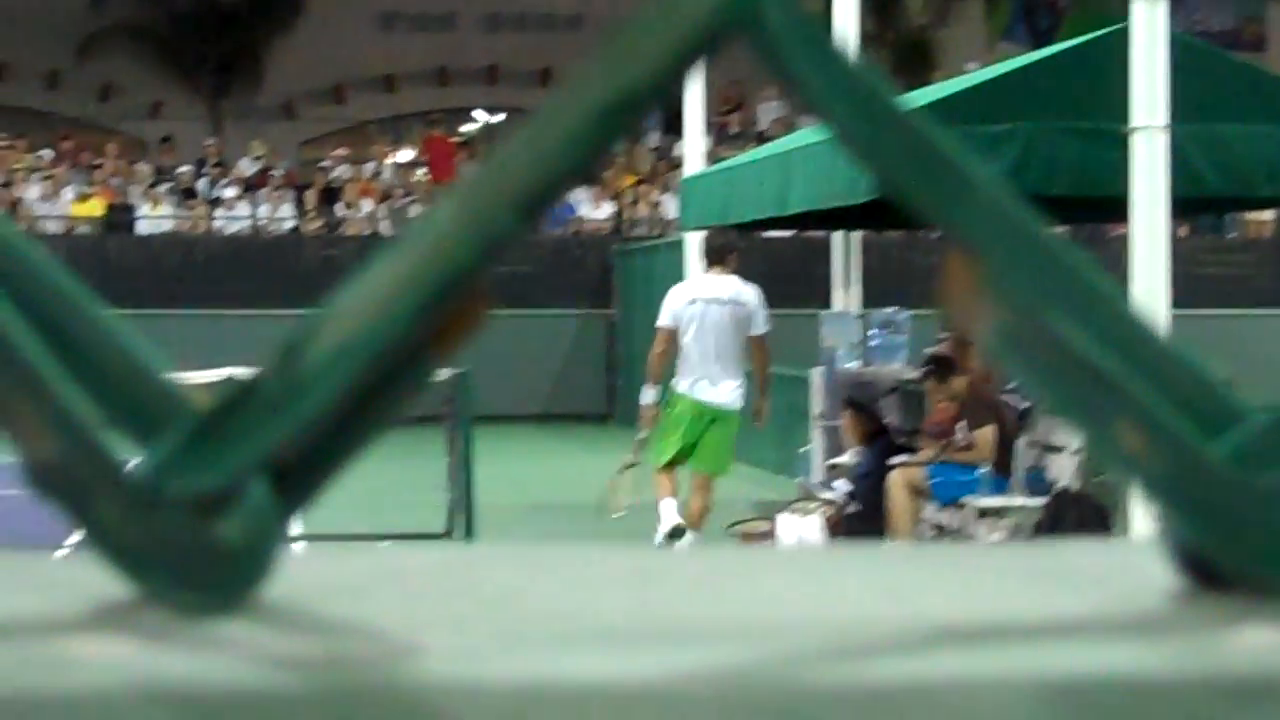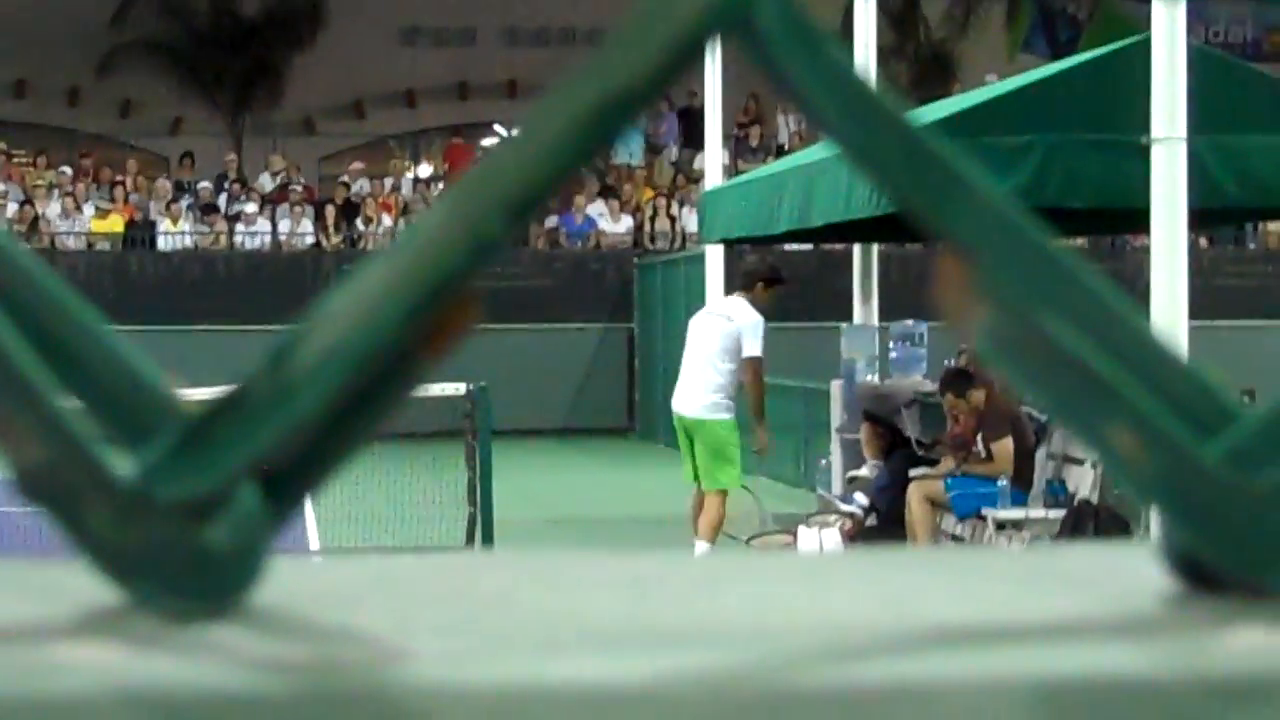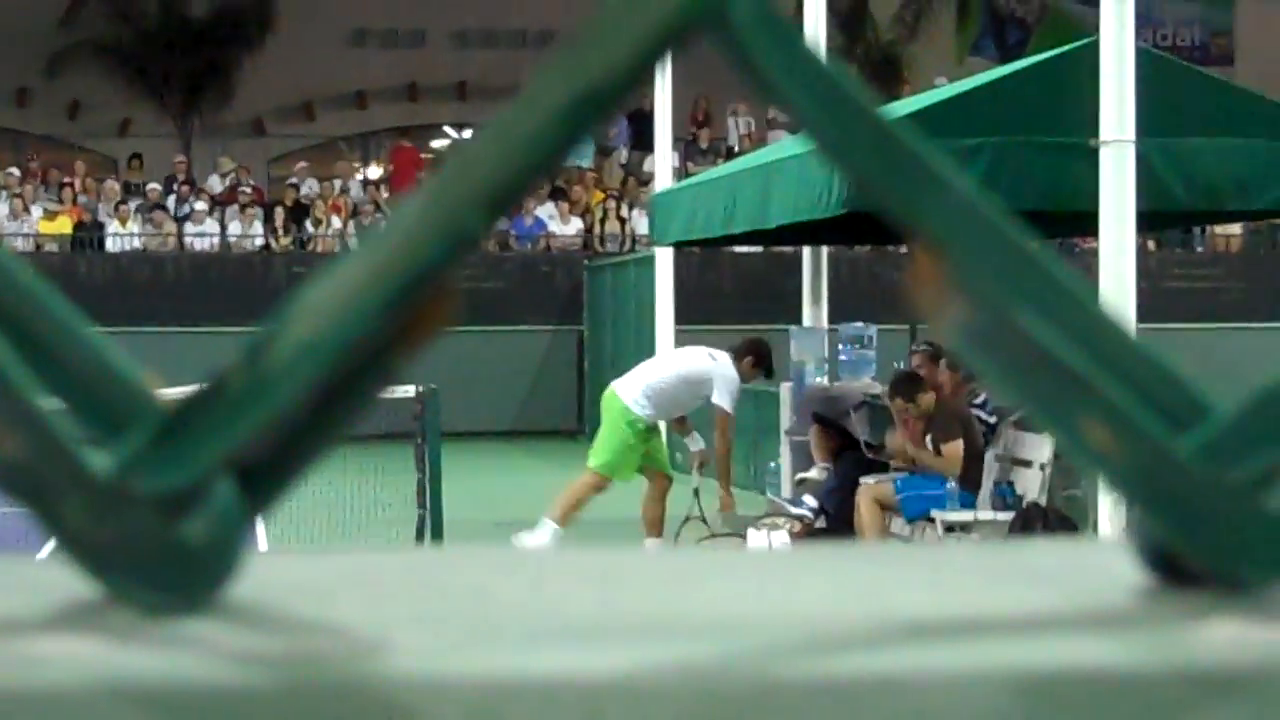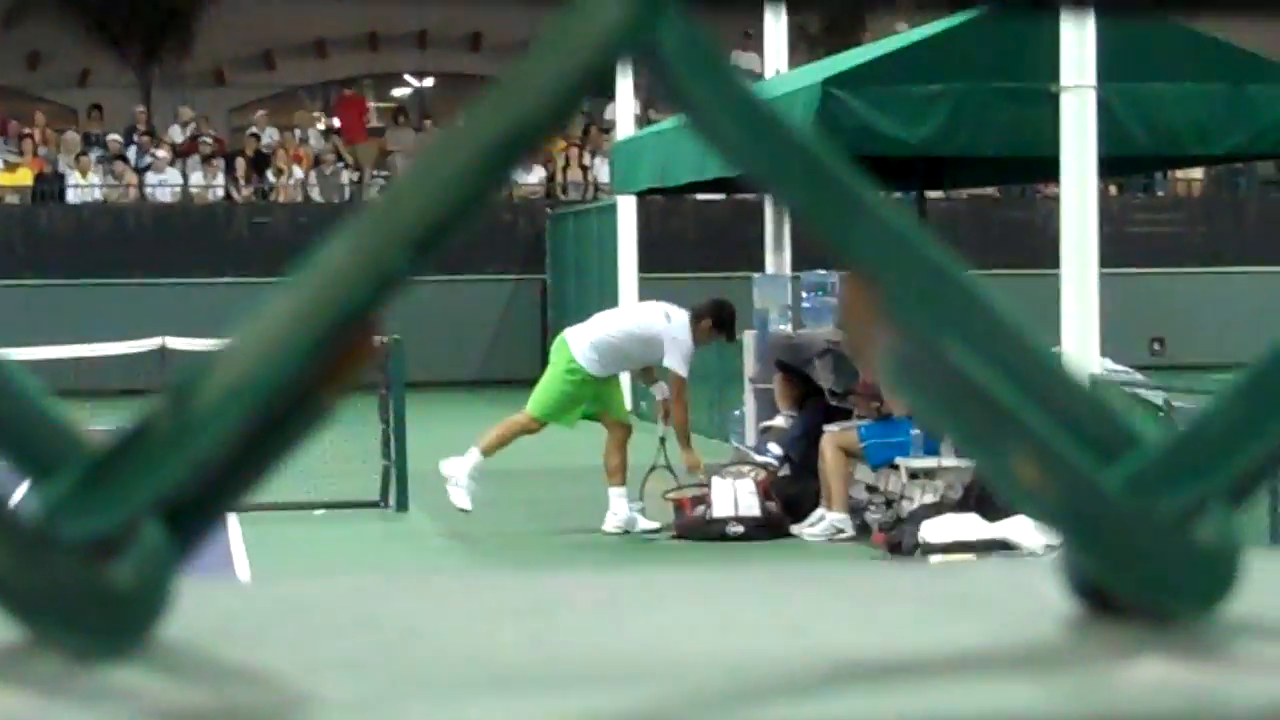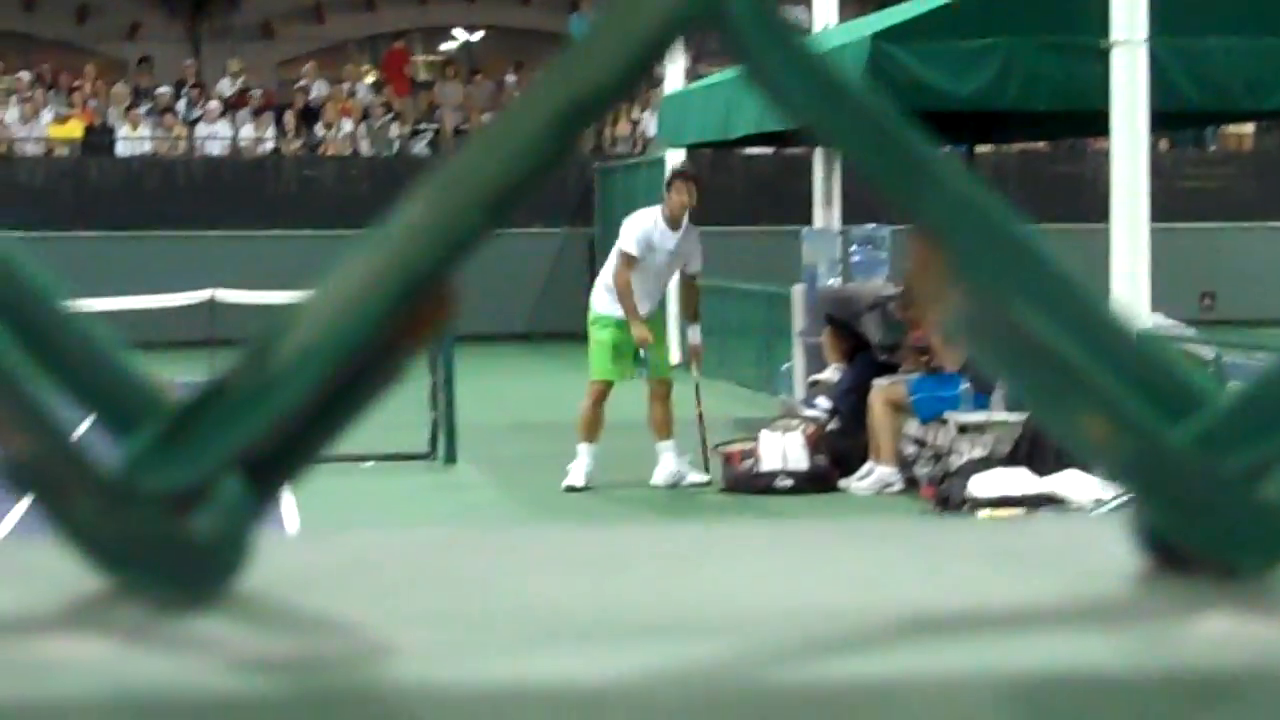
dt=0.4s
person 1, frame 1
left shoulder: (680, 293)
right shoulder: (750, 294)
left elbow: (660, 351)
right elbow: (760, 354)
left wrist: (649, 396)
right wrist: (762, 398)
left hip: (687, 396)
right hip: (729, 402)
left knee: (664, 464)
right knee: (703, 479)
left ankle: (670, 515)
right ankle: (683, 552)
person 1, frame 2
left shoulder: (707, 311)
right shoulder: (750, 318)
right elbow: (752, 378)
right wrist: (760, 426)
left hip: (681, 407)
right hip: (711, 414)
left knee: (705, 485)
right knee: (719, 491)
left ankle: (697, 558)
person 1, frame 3
left shoulder: (709, 358)
right shoulder: (728, 375)
right elbow: (723, 438)
left wrist: (696, 444)
right wrist: (725, 489)
left hip: (634, 406)
right hip: (630, 407)
left knee: (661, 480)
right knee: (598, 478)
right ankle: (543, 538)
person 1, frame 4
left shoulder: (667, 313)
right shoulder: (680, 338)
right elbow: (679, 402)
left wrist: (662, 393)
right wrist: (688, 451)
left hip: (595, 365)
right hip: (577, 358)
left knee: (620, 429)
right knee: (533, 420)
left ankle: (619, 513)
right ankle: (464, 469)
person 1, frame 5
left shoulder: (690, 236)
right shoulder: (641, 224)
left elbow: (690, 286)
right elbow: (621, 274)
left wrist: (694, 333)
right wrist: (634, 324)
left hip: (648, 316)
right hip: (611, 314)
left knee: (661, 386)
right knee: (599, 388)
left ankle: (669, 465)
right ankle: (583, 464)
